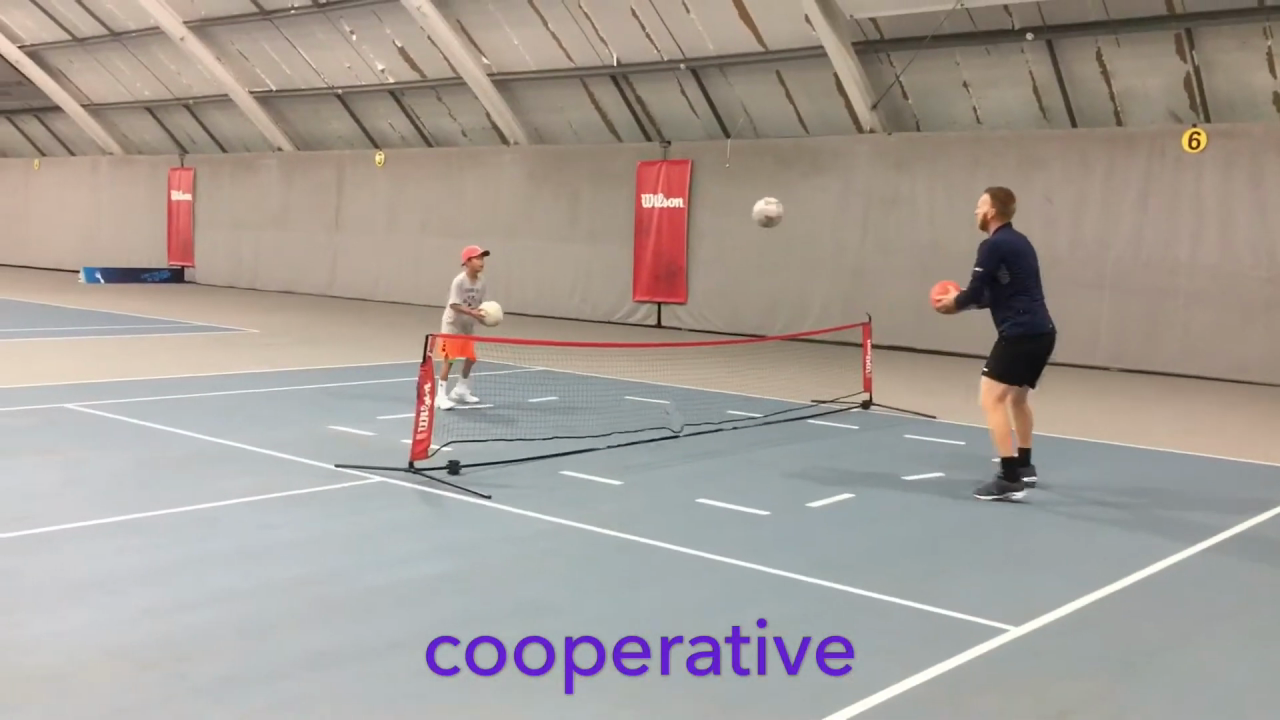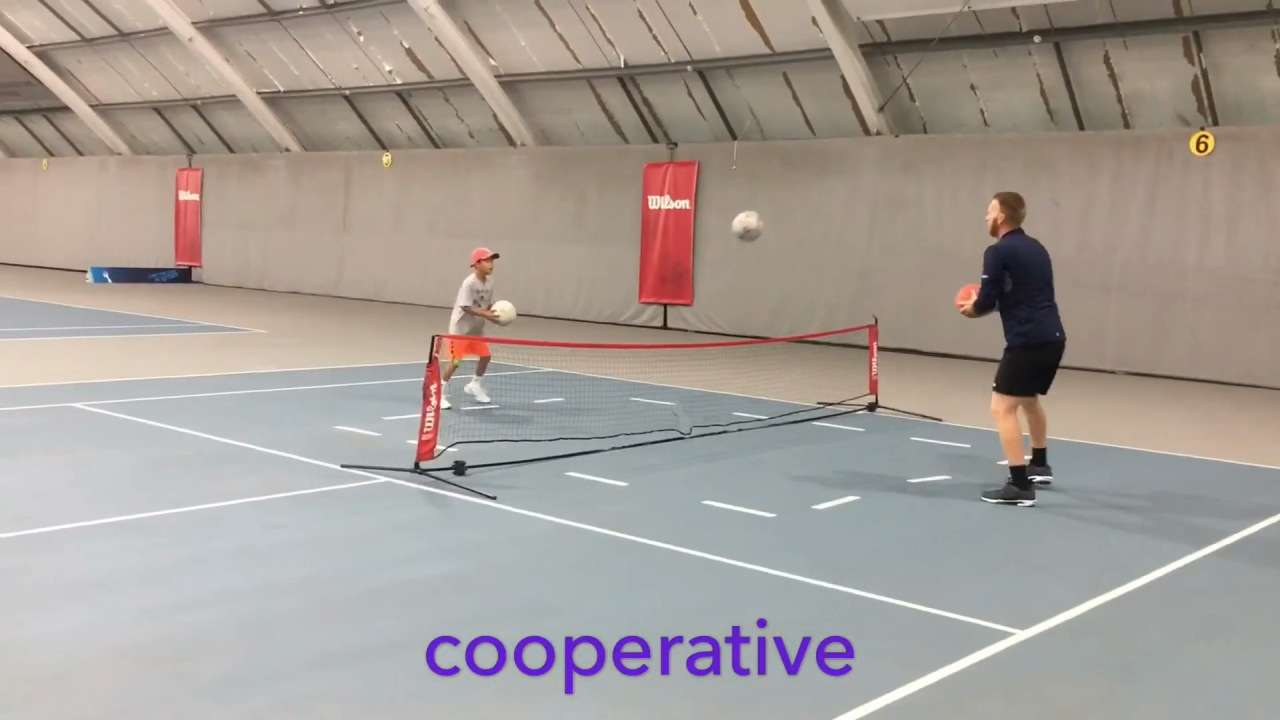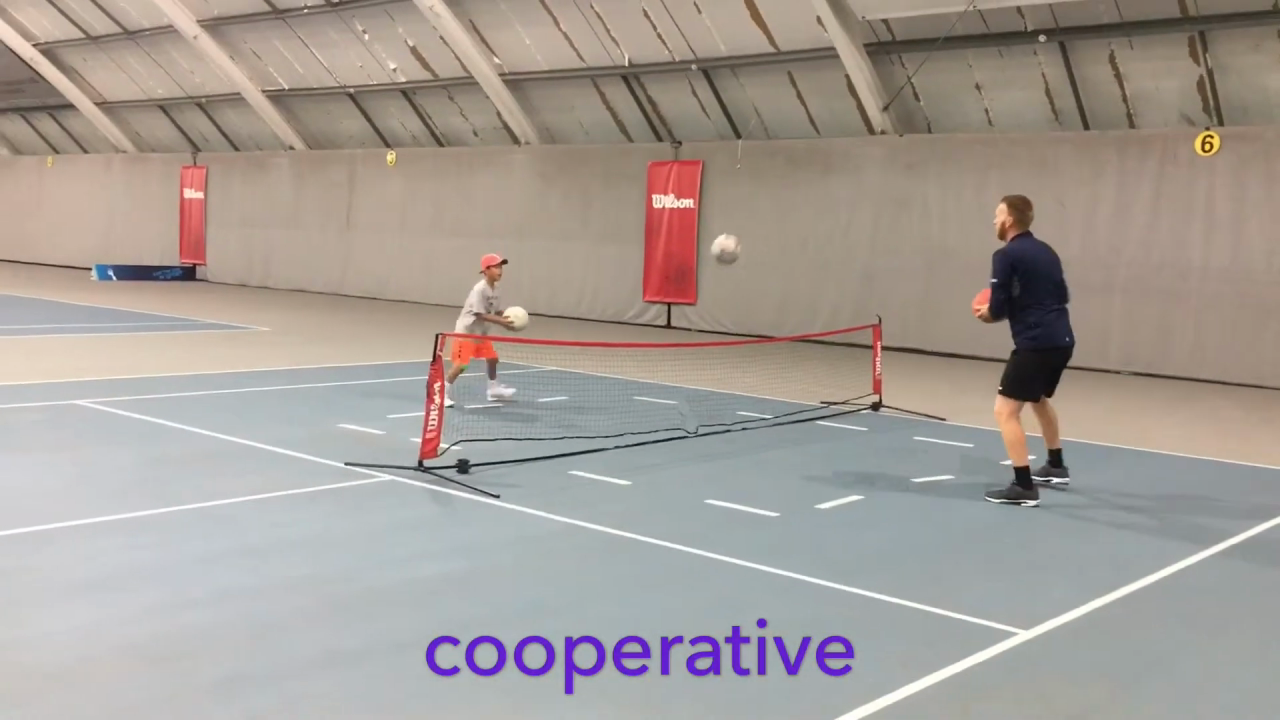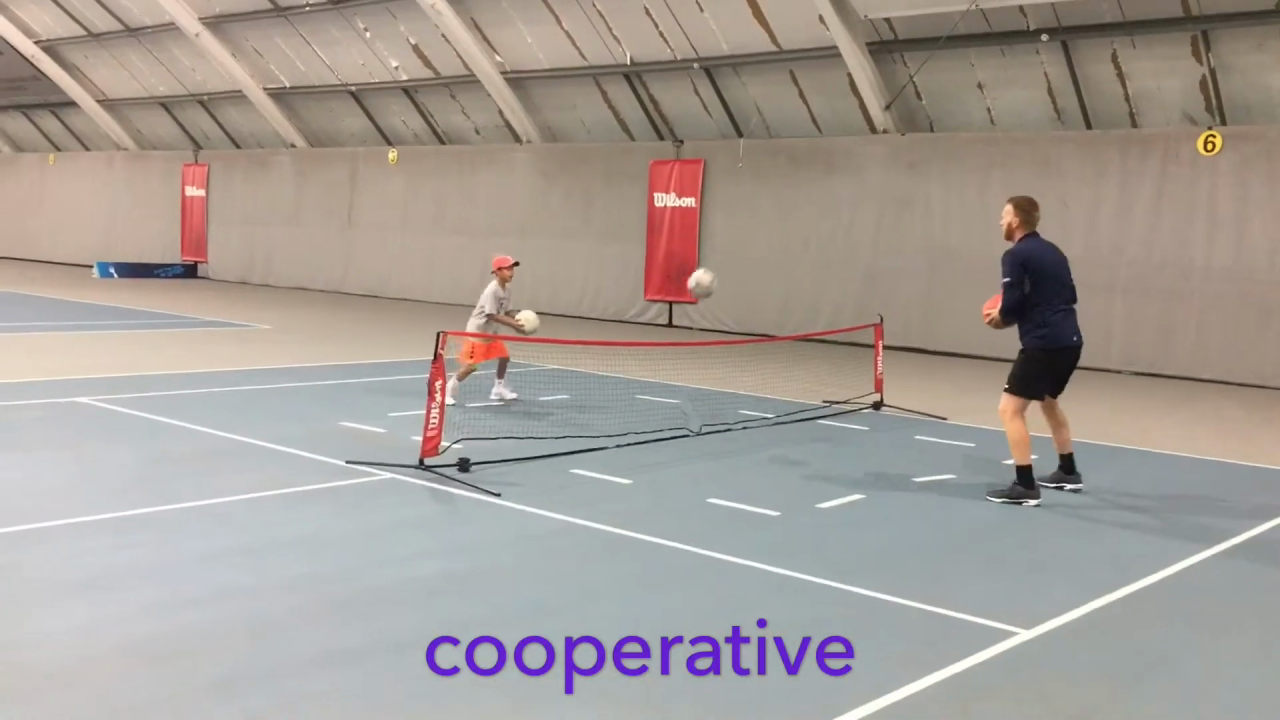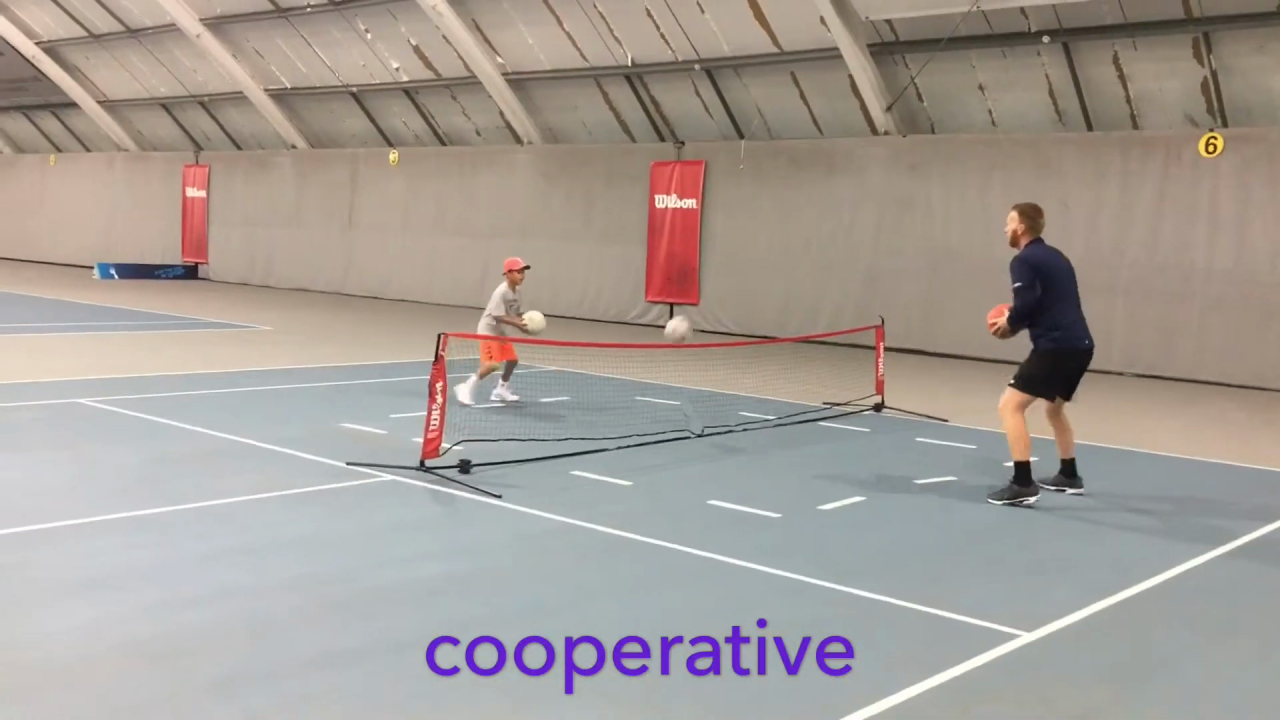
dt=0.1s
person 1, frame 1
left shoulder: (992, 245)
right shoulder: (1021, 243)
left elbow: (976, 293)
left wrist: (955, 302)
right wrist: (969, 299)
left hip: (1019, 333)
right hip: (1041, 331)
left knee: (991, 399)
right knee: (1018, 396)
left ankle: (1010, 478)
right ankle: (1024, 466)
person 1, frame 2
left shoulder: (998, 251)
right shoulder: (1035, 248)
left elbow: (987, 299)
left wrist: (975, 307)
right wrist: (986, 303)
left hip: (1027, 342)
right hip: (1052, 338)
left knee: (1002, 408)
right knee: (1029, 400)
left ankle: (1020, 486)
right ankle: (1040, 465)
person 1, frame 3
left shoulder: (1006, 255)
right shoulder: (1046, 251)
left elbow: (999, 304)
left wrist: (990, 312)
left hip: (1035, 345)
right hip: (1061, 341)
left knee: (1005, 411)
right knee: (1040, 401)
left ankle: (1024, 486)
right ankle: (1056, 464)
person 1, frame 4
left shoulder: (1016, 255)
right shoulder: (1053, 252)
left elbow: (1012, 304)
left wrist: (1001, 316)
left hip: (1043, 345)
right hip: (1070, 341)
left knee: (1010, 409)
right knee: (1049, 403)
left ankle: (1026, 486)
right ankle: (1068, 472)
person 1, frame 5
left shoulder: (1023, 260)
right shoulder: (1056, 257)
left elbow: (1025, 306)
left wrist: (1010, 323)
right wrist: (1020, 321)
left hip: (1055, 347)
right hip: (1080, 345)
left knee: (1010, 405)
right knee: (1054, 407)
left ankle: (1023, 483)
right ankle: (1069, 476)
